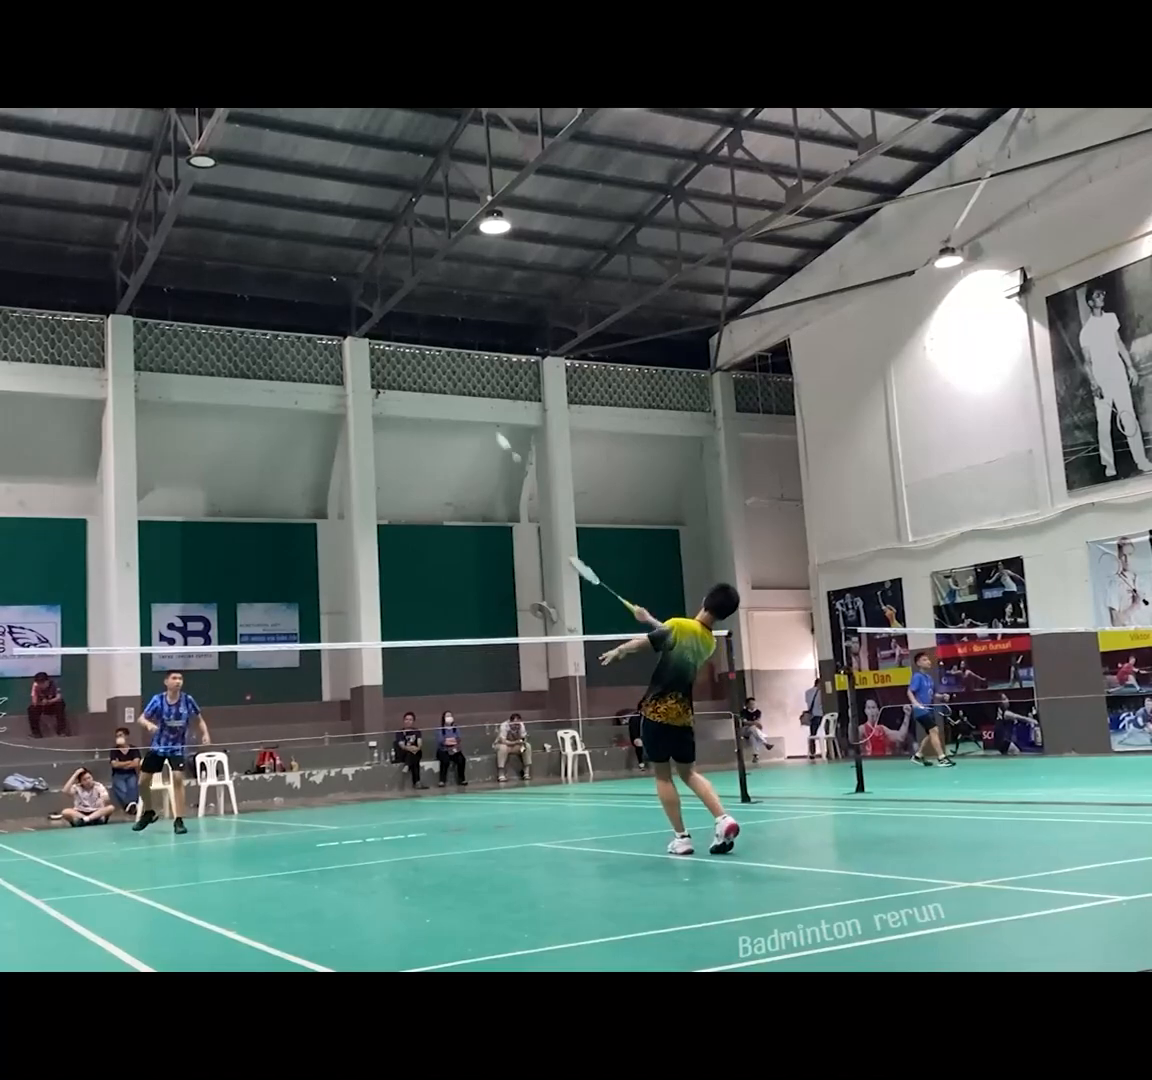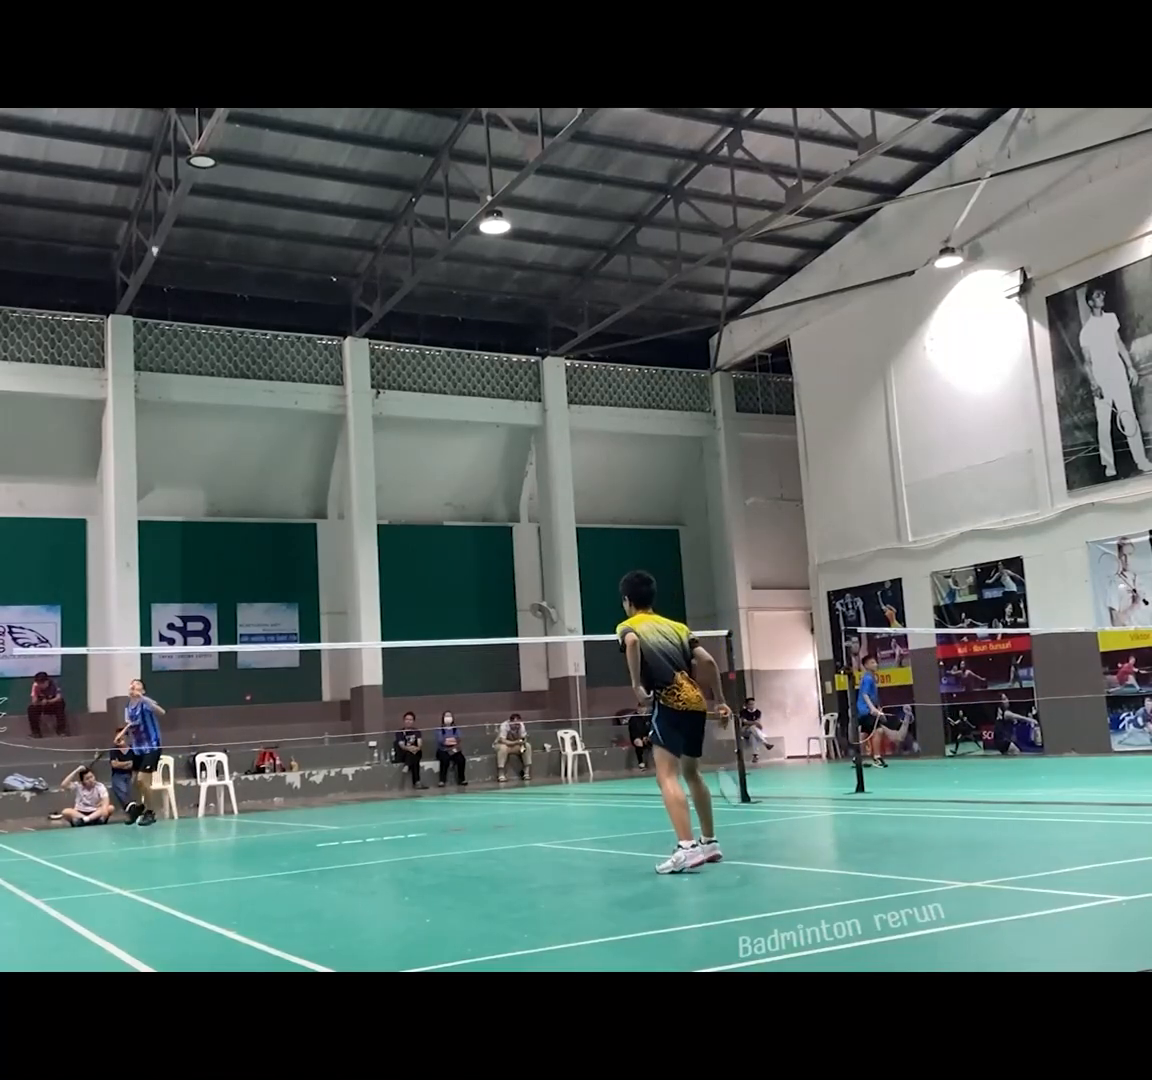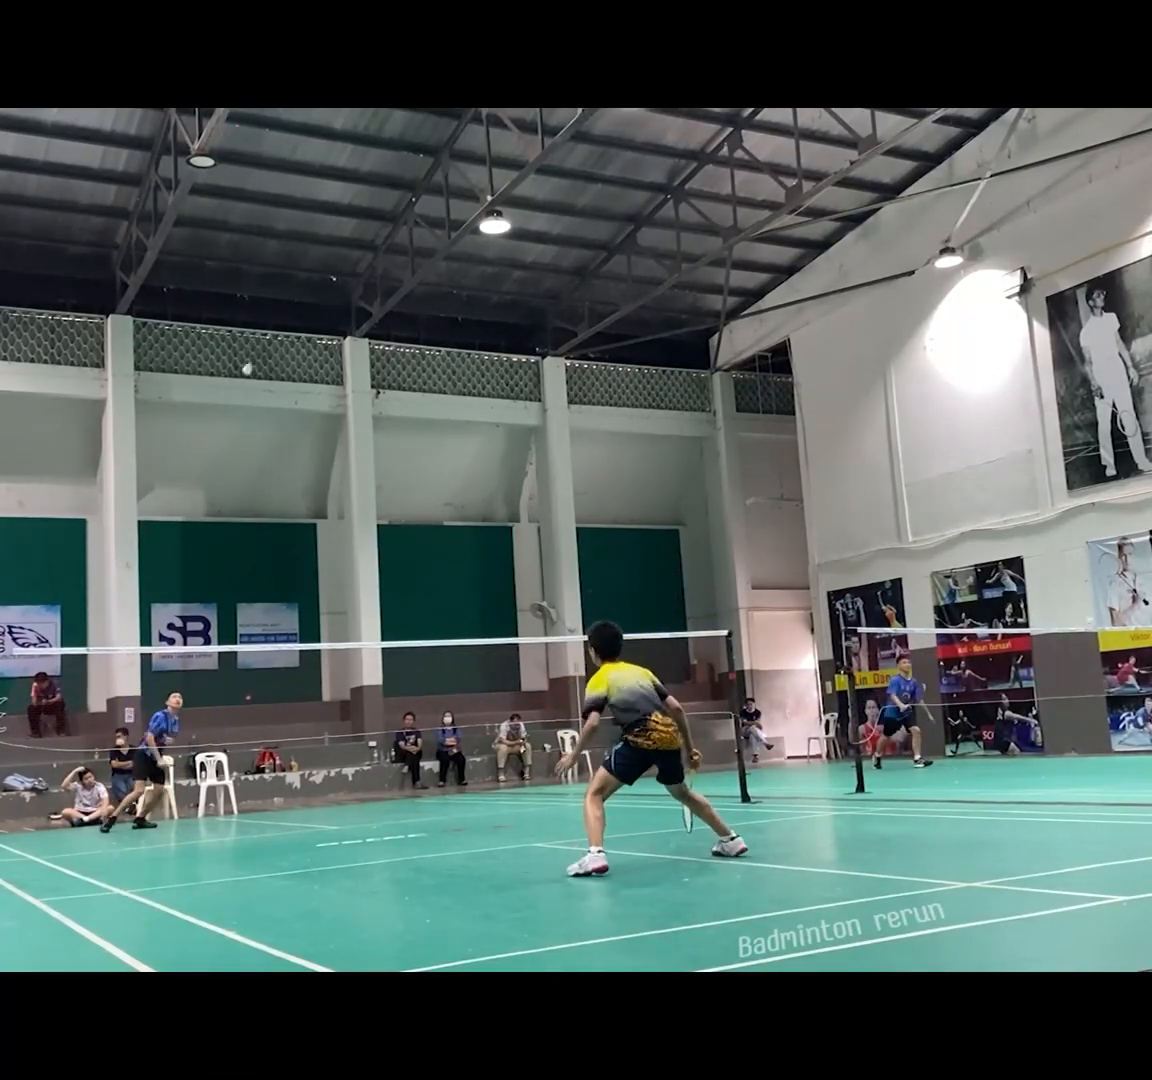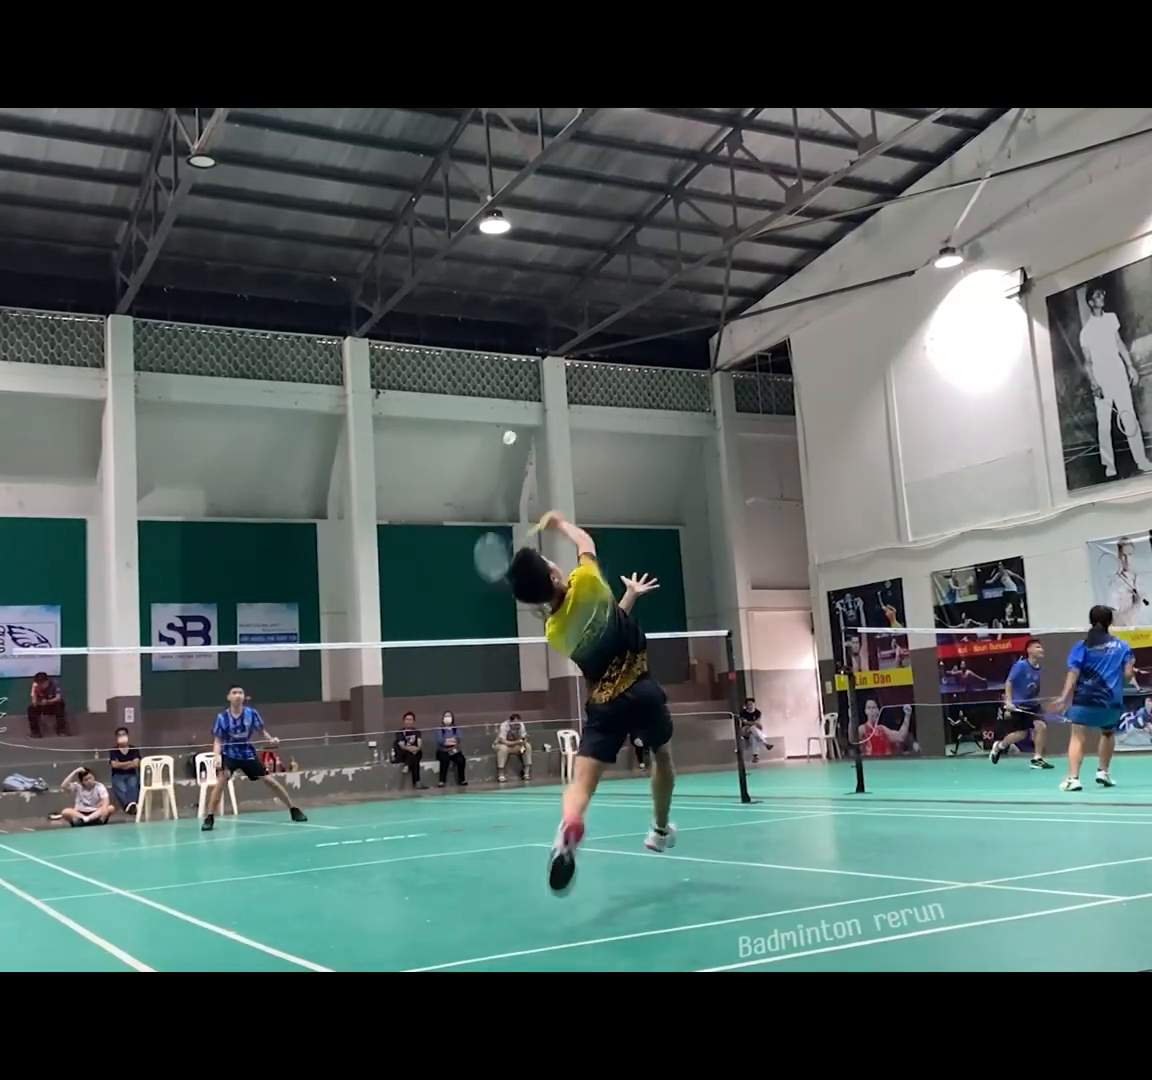
dt=1s
person 1, frame 1
left shoulder: (677, 626)
right shoulder: (709, 644)
left elbow: (639, 644)
left wrist: (616, 652)
right wrist: (649, 619)
left hip: (657, 710)
right hip: (683, 714)
left knee: (663, 775)
right knee: (689, 772)
left ankle: (681, 837)
right ankle: (723, 819)
person 1, frame 2
left shoulder: (628, 626)
right shoulder: (676, 626)
left elbow: (631, 642)
right elbow: (707, 662)
left wrist: (637, 685)
right wrist: (720, 701)
left hip: (669, 703)
right hip: (696, 702)
left knee: (666, 775)
right knee: (691, 772)
left ankle: (687, 848)
right ankle: (709, 842)
person 1, frame 3
left shoulder: (598, 682)
right shoulder: (642, 672)
left elbow: (592, 723)
right elbow: (675, 707)
left wrist: (573, 756)
right wrist: (689, 748)
left hip: (639, 740)
right hip: (669, 738)
left knee: (594, 795)
right knee: (682, 794)
left ankle: (595, 855)
right ankle: (731, 840)
person 1, frame 4
left shoulder: (556, 634)
right shoulder: (585, 580)
right elbow: (586, 542)
left wrist: (629, 596)
right wrist: (561, 523)
left hip: (606, 704)
right hip: (643, 690)
left knee: (581, 784)
right knee: (662, 755)
left ankle: (569, 830)
right ankle: (660, 829)
